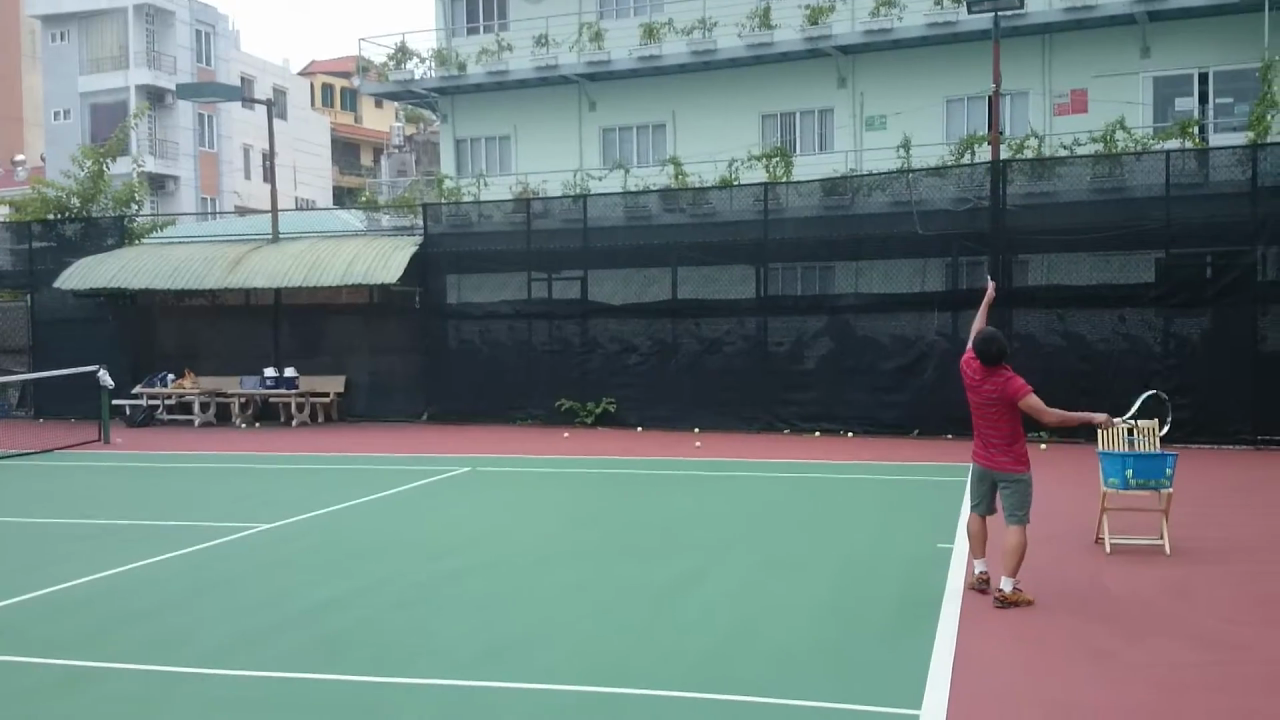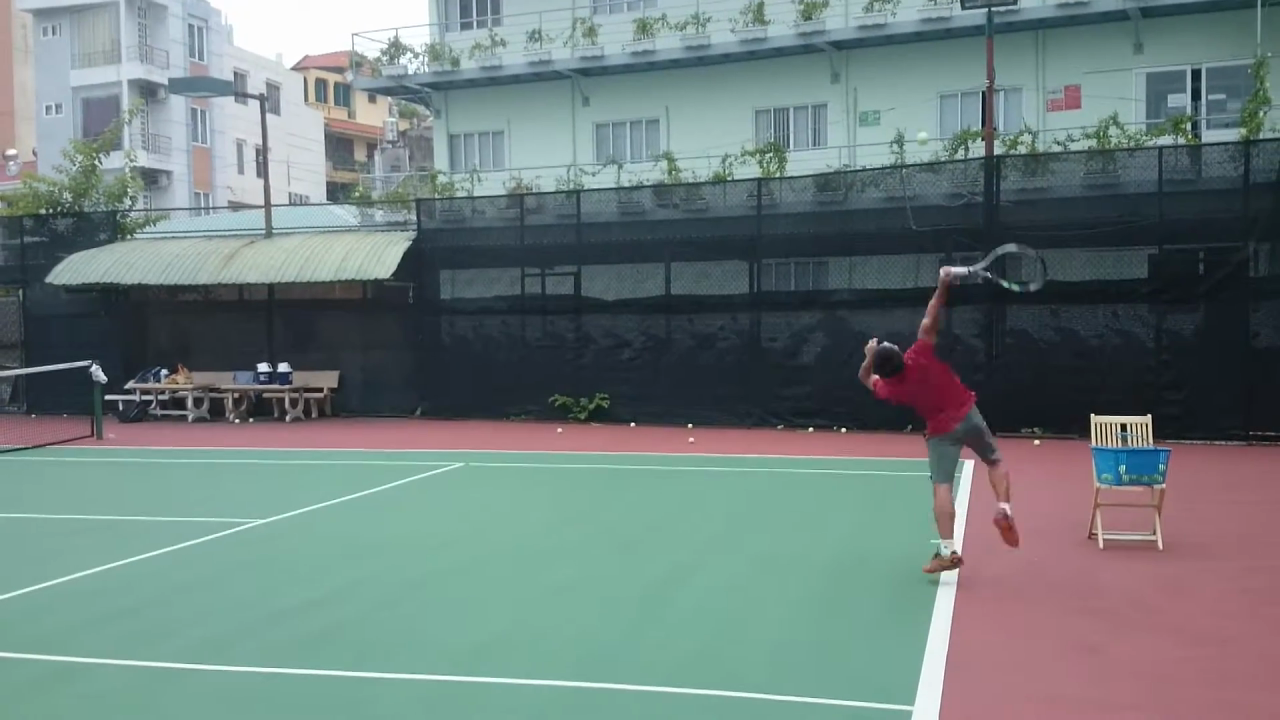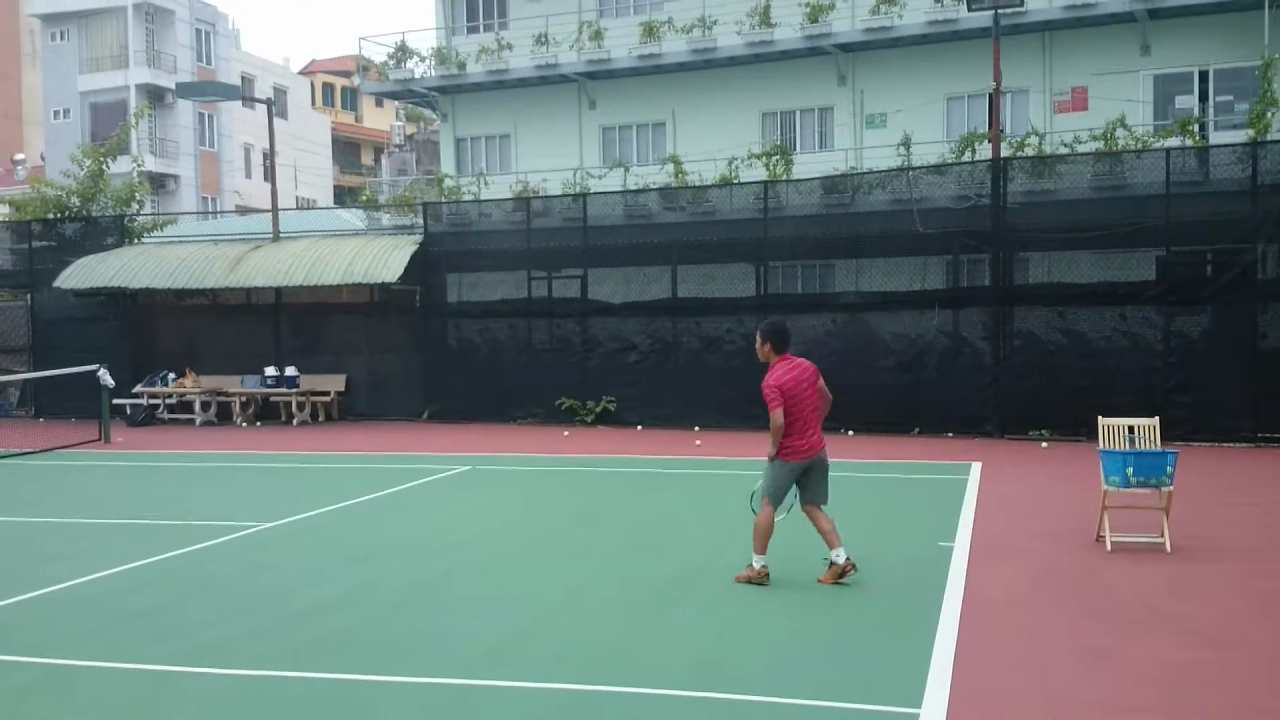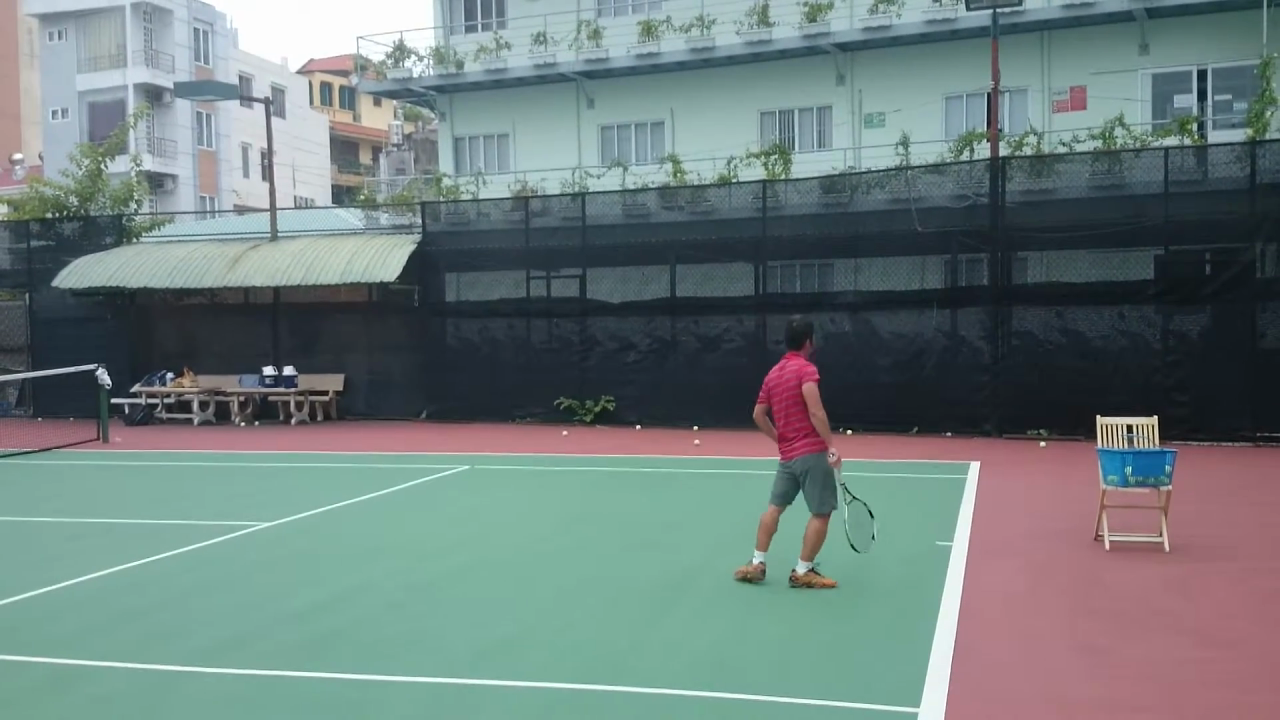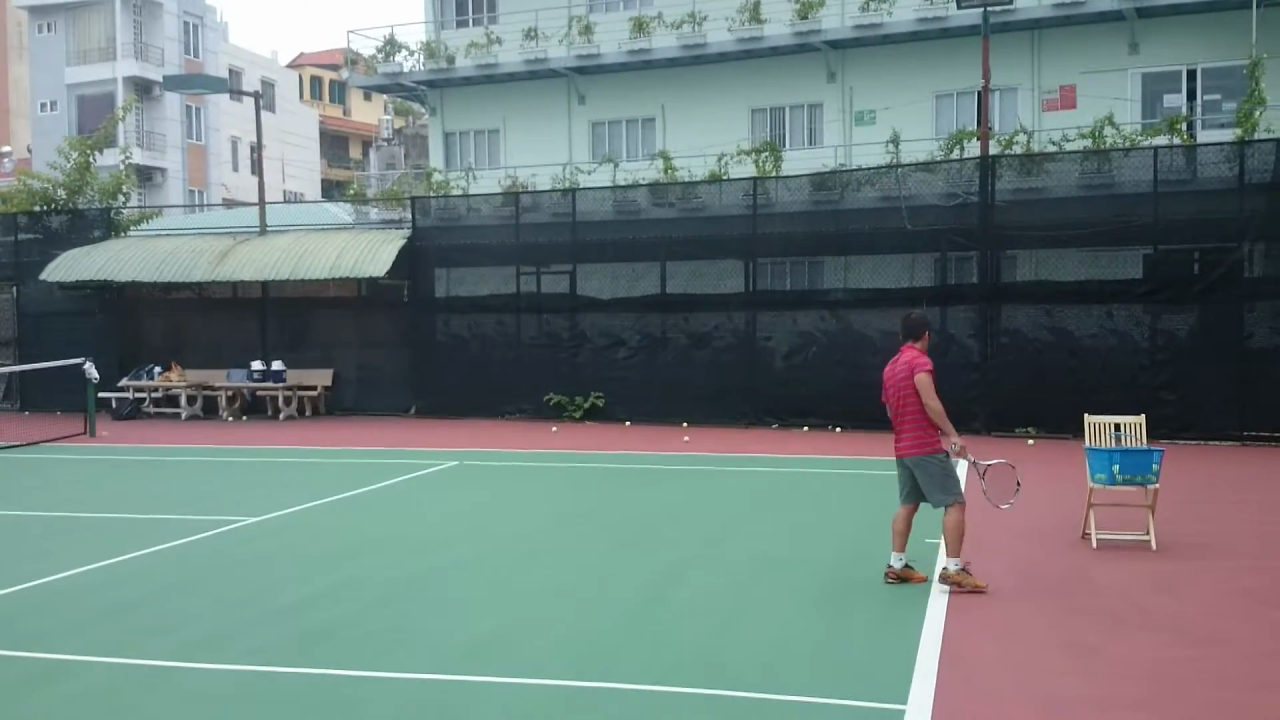
dt=1s
person 1, frame 1
left shoulder: (968, 369)
right shoulder: (1012, 385)
left elbow: (974, 333)
right elbow: (1048, 416)
left wrist: (987, 298)
right wrist: (1091, 417)
left hip: (982, 462)
right hip: (1013, 467)
left knee: (977, 513)
right knee: (1015, 524)
left ankle: (980, 573)
right ankle: (1007, 589)
person 1, frame 2
left shoulder: (890, 389)
right shoulder: (917, 358)
left elbow: (866, 379)
right elbow: (928, 321)
left wrist: (869, 357)
right wrist: (942, 286)
left hip: (943, 431)
right hip: (968, 414)
left knee: (942, 490)
right knee: (994, 462)
left ankle: (948, 551)
right ankle: (1003, 511)
person 1, frame 3
left shoulder: (772, 381)
right shoulder: (807, 366)
left elbow: (778, 422)
right elbow: (827, 399)
left wrist: (773, 447)
left hip: (789, 454)
right hip: (816, 450)
left knee: (766, 505)
right knee: (813, 507)
left ankle: (759, 567)
right ankle: (841, 559)
person 1, frame 4
left shoulder: (773, 374)
right shoulder: (806, 369)
left elbow: (758, 414)
right elbow: (816, 412)
right wrist: (830, 444)
left hip: (787, 454)
right hip: (811, 452)
left knee: (775, 506)
right knee: (821, 513)
left ankle: (756, 564)
right ankle: (803, 571)
person 1, frame 5
left shoulder: (891, 366)
right shoulder: (919, 361)
right elbow: (930, 403)
right wrist: (952, 434)
left hip: (903, 448)
right hip: (925, 448)
left knee: (907, 504)
right knee: (956, 504)
left ankle: (896, 565)
right ankle: (953, 570)
